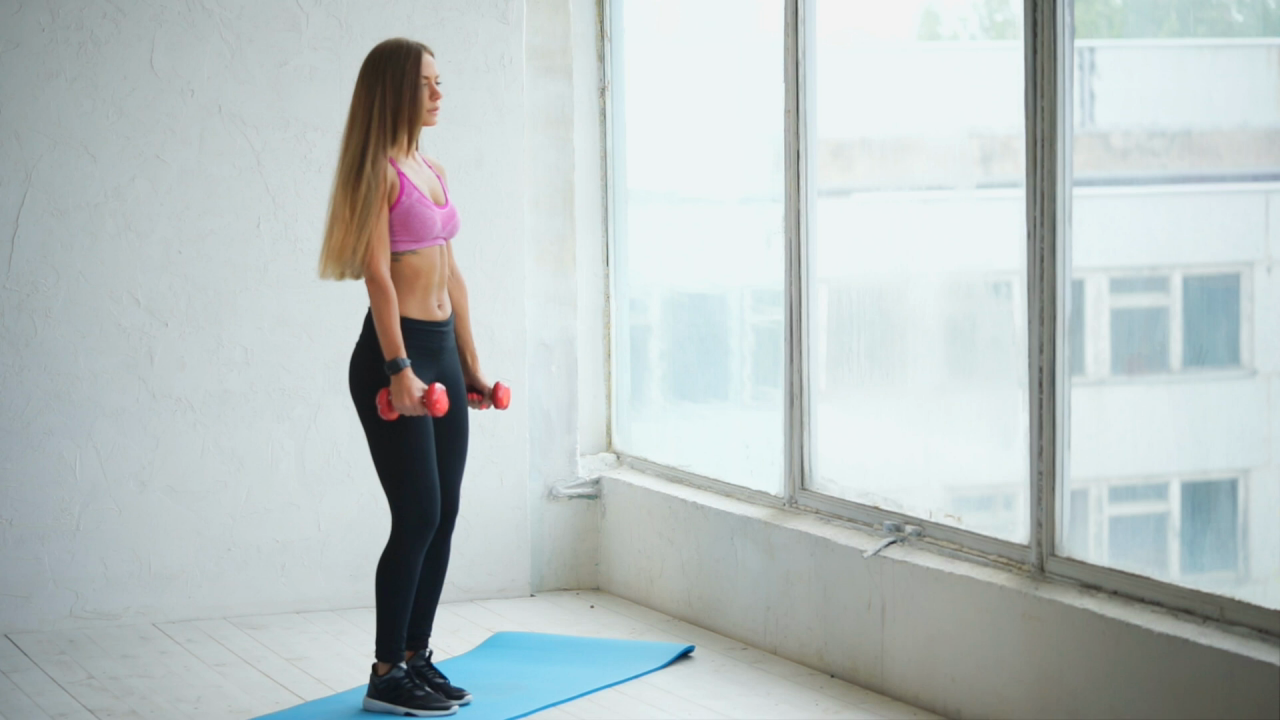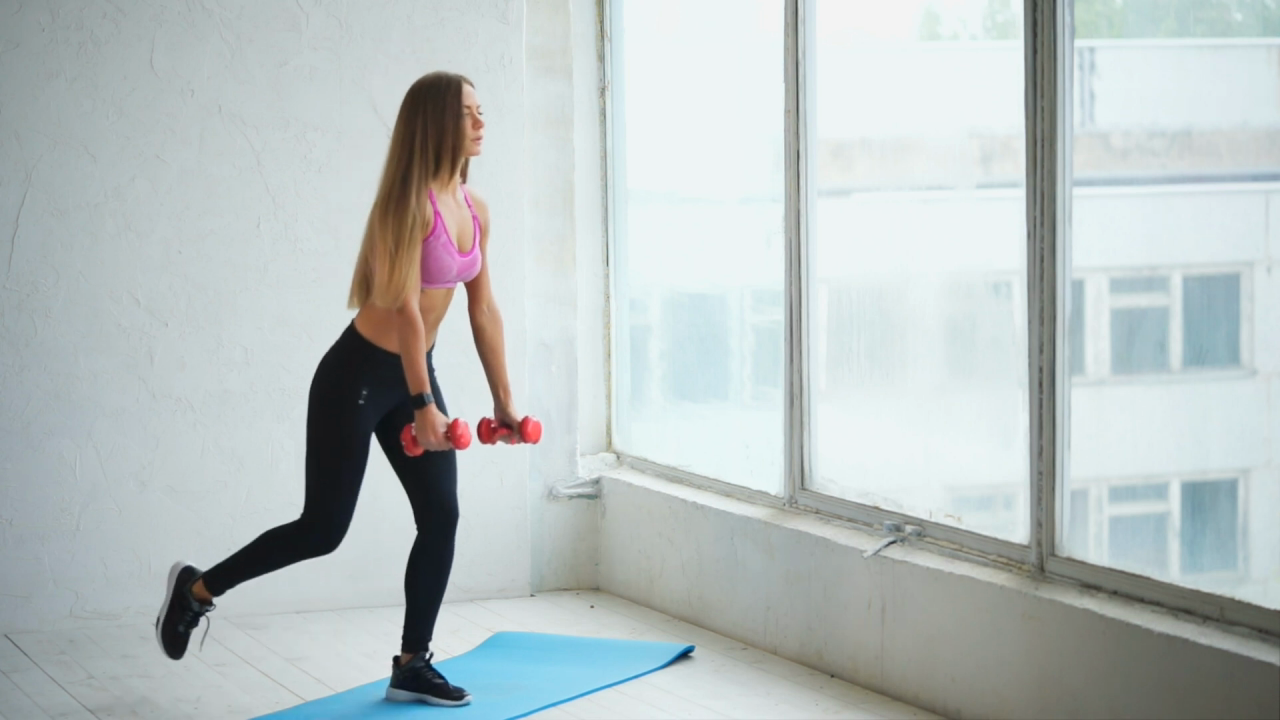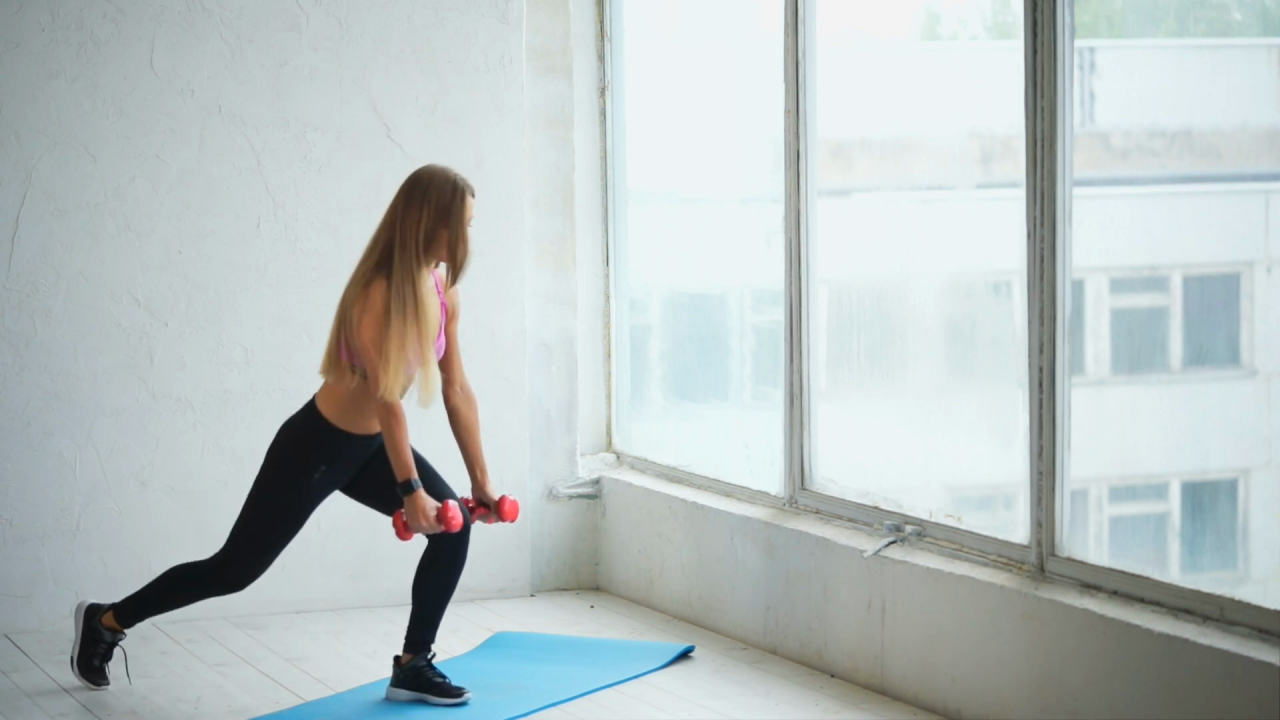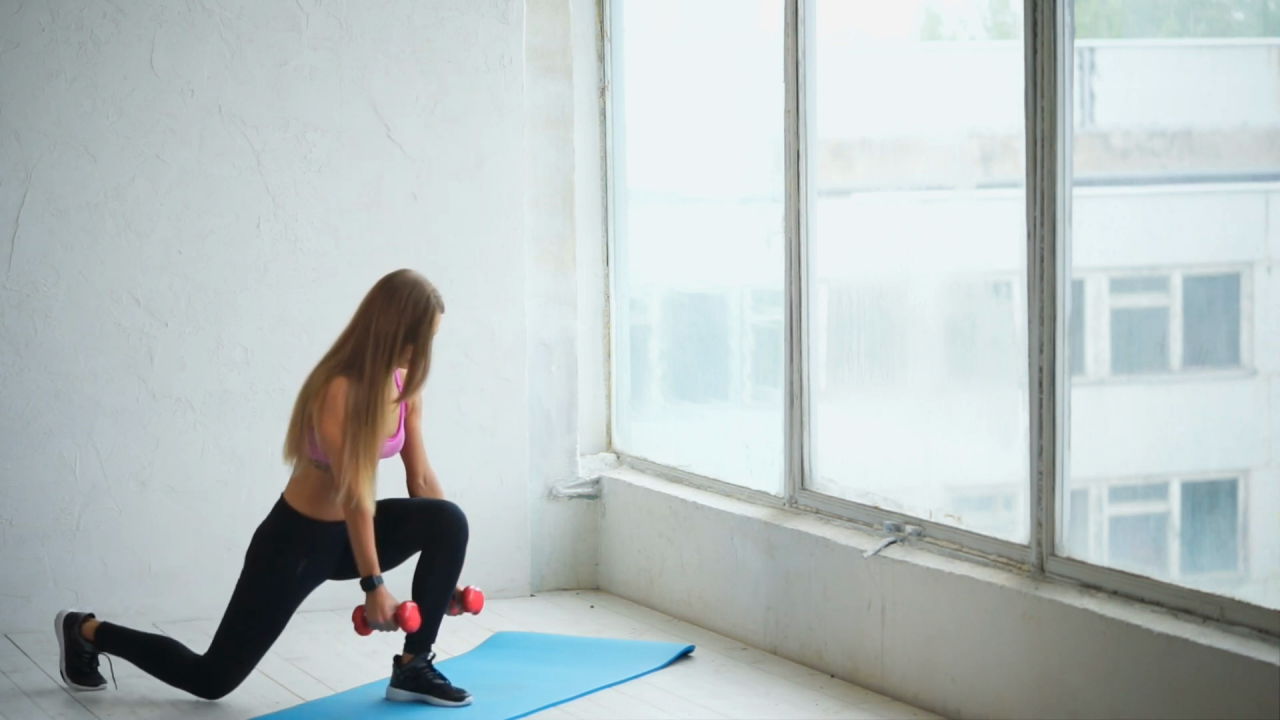
dt=1s
person 1, frame 1
left shoulder: (432, 170)
right shoulder: (375, 172)
right elbow: (377, 276)
left wrist: (470, 367)
right wrist: (398, 370)
left hip: (439, 353)
right hip: (394, 357)
left knee: (443, 517)
right knee: (417, 519)
left ankle: (415, 658)
person 1, frame 2
left shoulder: (475, 207)
right shoulder: (409, 205)
left elbow: (483, 310)
right elbow: (406, 309)
left wrist: (503, 402)
right wrist: (424, 405)
left hip: (410, 375)
right hip: (356, 375)
left knee: (441, 518)
right knee: (322, 529)
left ankle: (412, 666)
right ankle: (195, 590)
person 1, frame 3
left shoulder: (443, 292)
right shoulder: (379, 292)
left elbow: (458, 390)
right elbow: (387, 399)
left wrist: (481, 480)
right wrist: (410, 490)
left hip: (368, 446)
right hip: (316, 446)
left knee: (453, 525)
right knee: (232, 570)
left ankle: (413, 666)
right ankle: (104, 622)
person 1, frame 4
left shoulder: (404, 385)
right shoulder: (339, 391)
left elbow: (422, 478)
right elbow: (353, 494)
left wrist: (448, 574)
right wrist: (373, 584)
left hip: (344, 533)
right hip: (295, 540)
left knee: (448, 521)
right knee: (212, 680)
left ankle: (412, 668)
right ankle: (87, 633)
